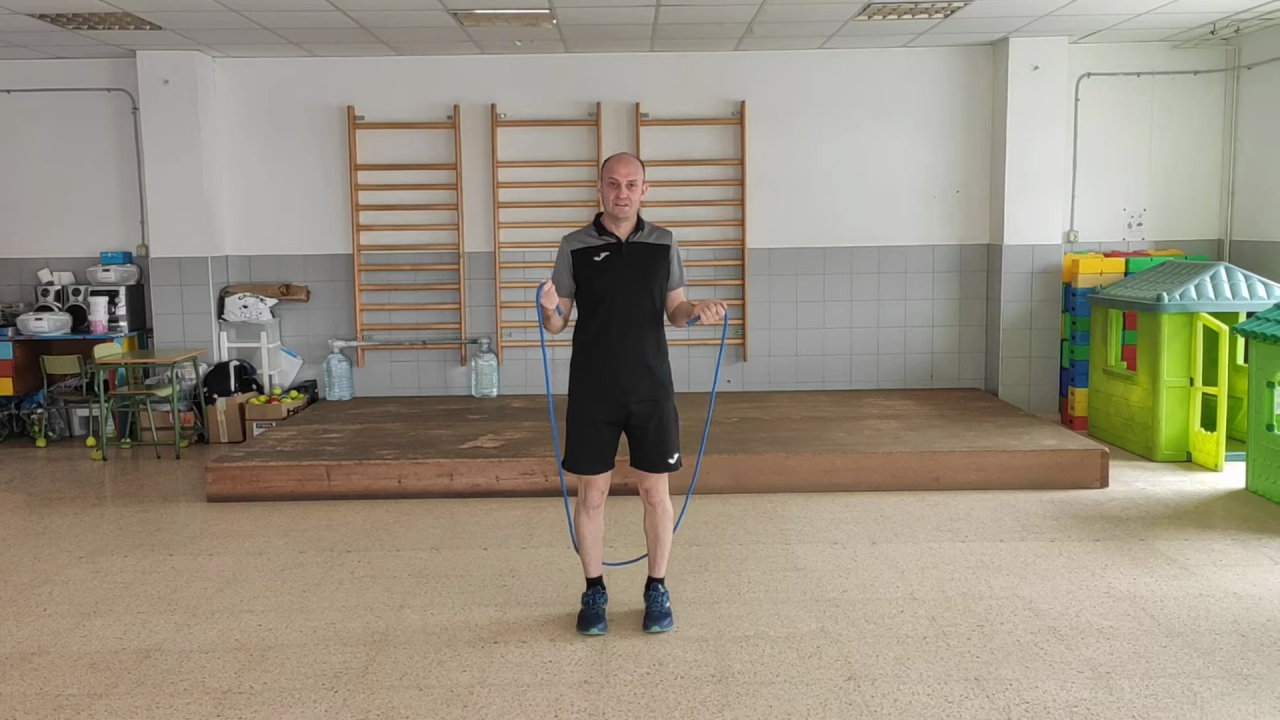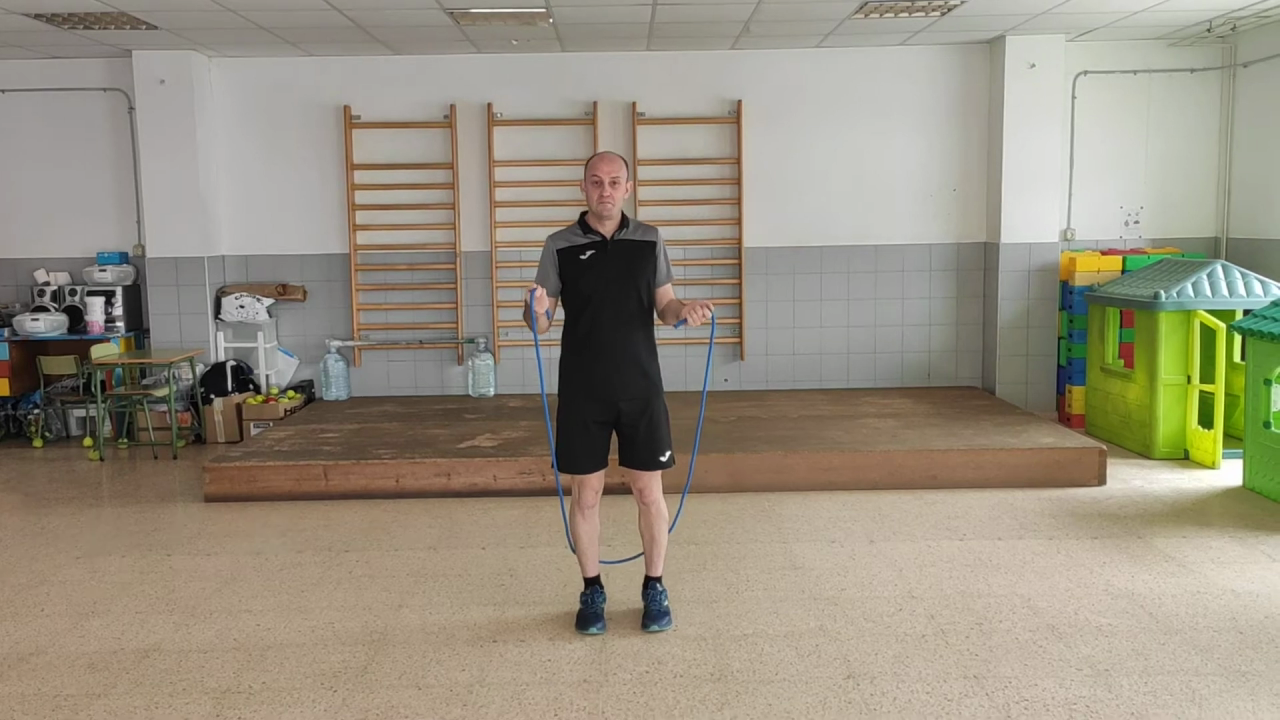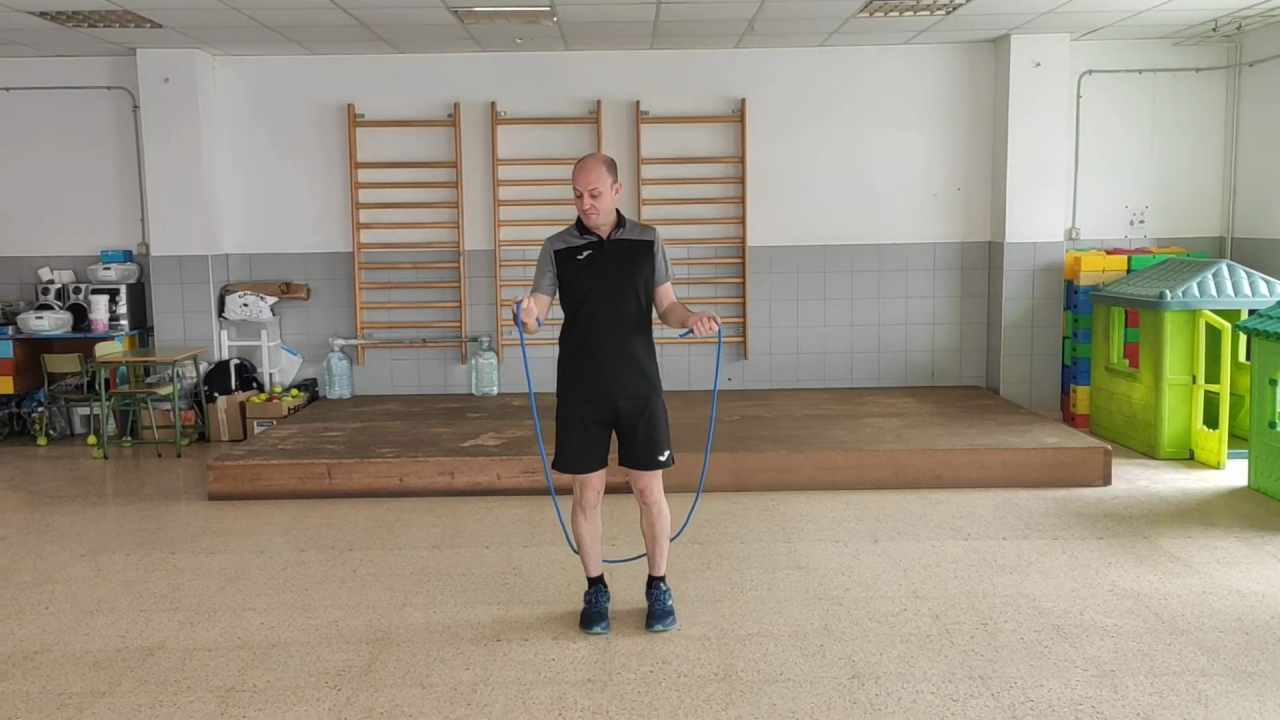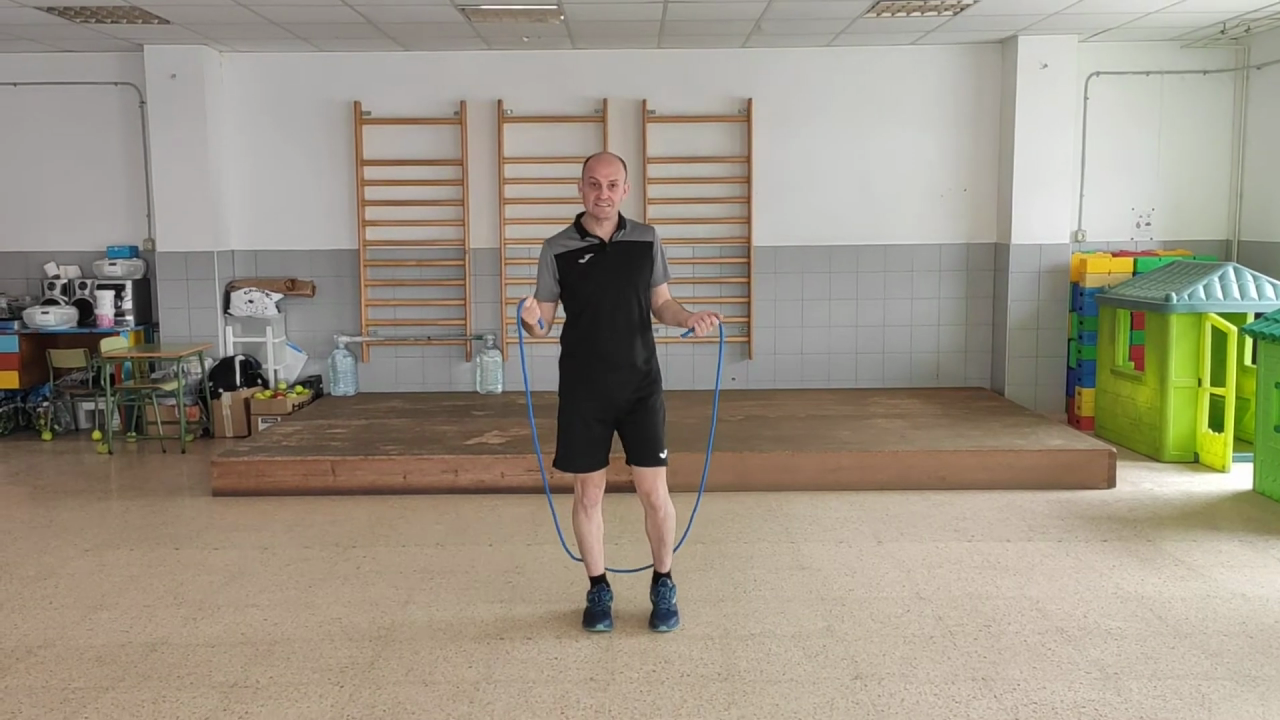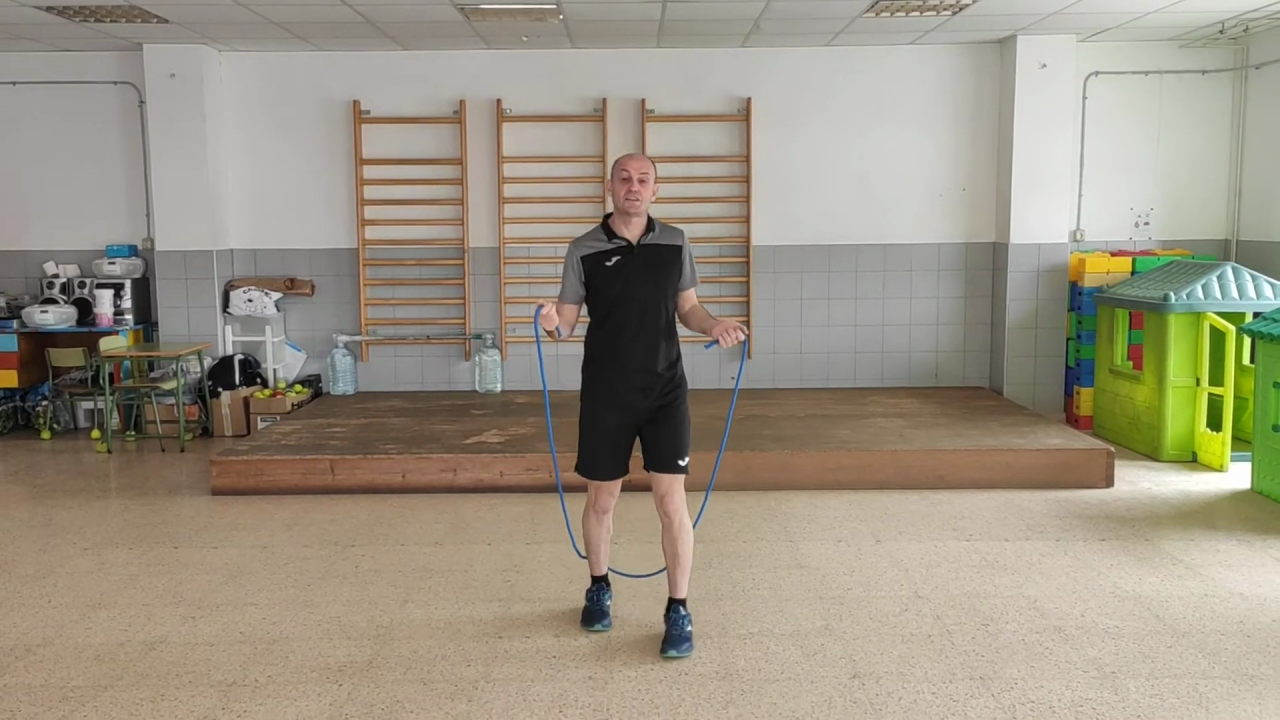
dt=0.5s
person 1, frame 1
left shoulder: (663, 243)
right shoulder: (575, 246)
left elbow: (674, 310)
right elbow: (557, 323)
left wrist: (696, 309)
right wrist: (549, 308)
left hip: (651, 390)
right hip: (592, 392)
left knee: (656, 492)
right knee: (591, 494)
left ankle: (657, 588)
right ankle: (594, 591)
person 1, frame 2
left shoulder: (650, 240)
right shoulder: (560, 246)
left elbow: (664, 305)
right elbow: (541, 321)
left wrist: (685, 308)
right wrist: (535, 310)
left hip: (640, 388)
right hip: (583, 392)
left knee: (649, 491)
right knee: (585, 493)
left ankle: (654, 587)
right ankle: (592, 590)
person 1, frame 3
left shoulder: (648, 240)
right shoulder: (558, 247)
left elbow: (666, 306)
right elbow: (535, 317)
left wrist: (691, 317)
right wrist: (526, 315)
left hip: (640, 388)
right hip: (581, 392)
left knee: (650, 490)
right knee: (587, 494)
left ankle: (658, 587)
right ankle: (596, 590)
person 1, frame 4
left shoulder: (646, 239)
right shoulder: (557, 250)
left elbow: (660, 303)
right elbow: (544, 322)
left wrist: (689, 317)
right wrist: (530, 320)
left hip: (640, 385)
right hip: (583, 390)
left knee: (654, 490)
right knee: (588, 492)
left ankle: (662, 585)
right ankle: (598, 589)
person 1, frame 5
left shoulder: (675, 242)
right shoulder: (584, 251)
left elbow: (686, 307)
right elbow: (567, 324)
left wrist: (714, 325)
right wrist: (550, 323)
left hip: (665, 391)
right hip: (605, 395)
left knee: (671, 500)
right knee: (601, 499)
left ankle: (678, 611)
right ankle: (599, 587)
